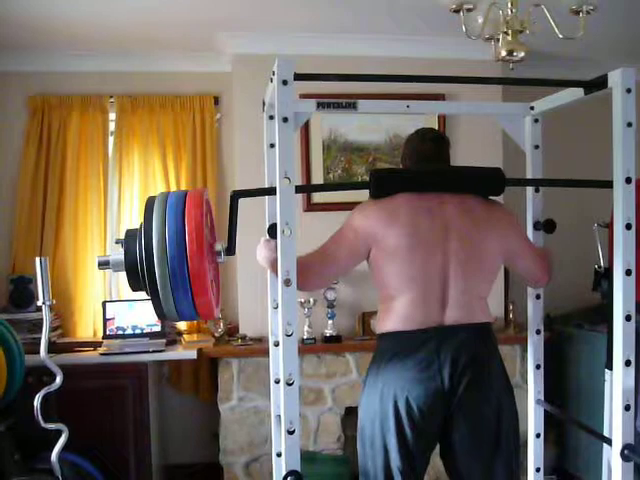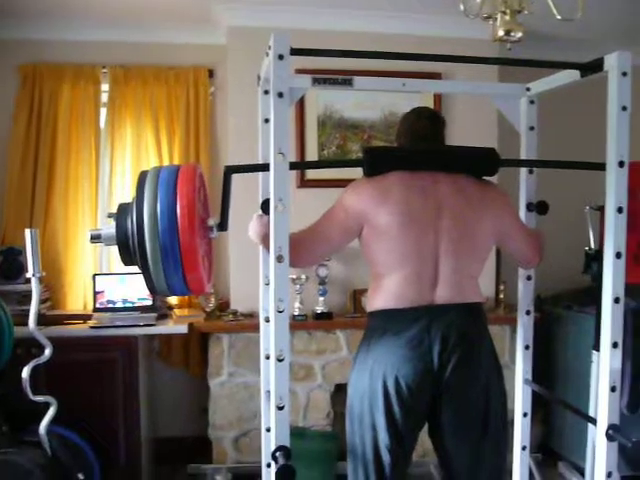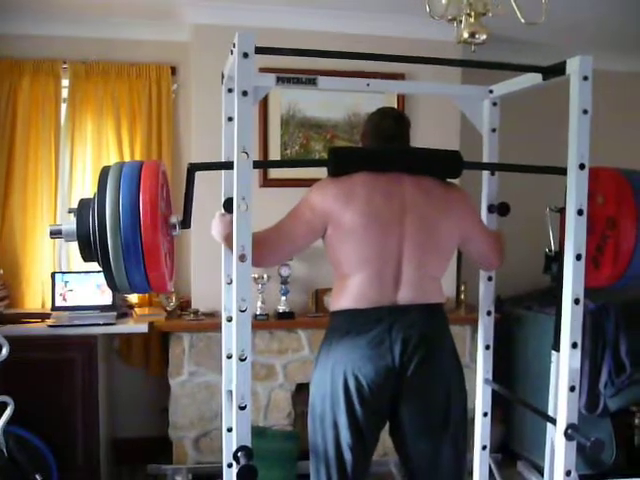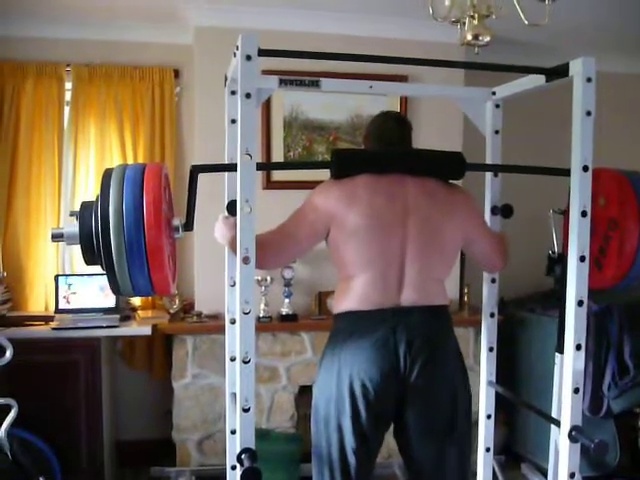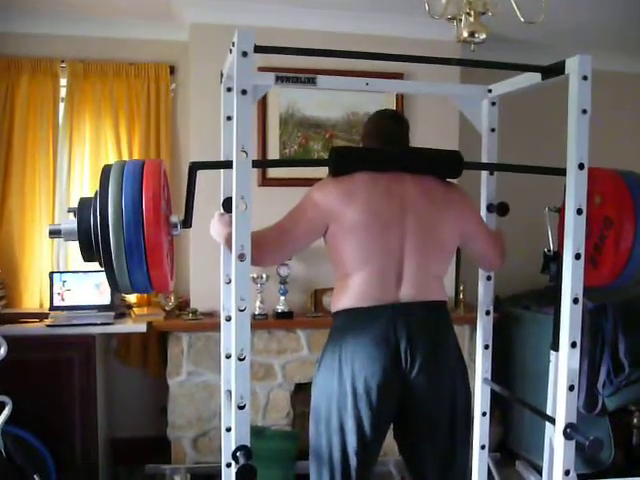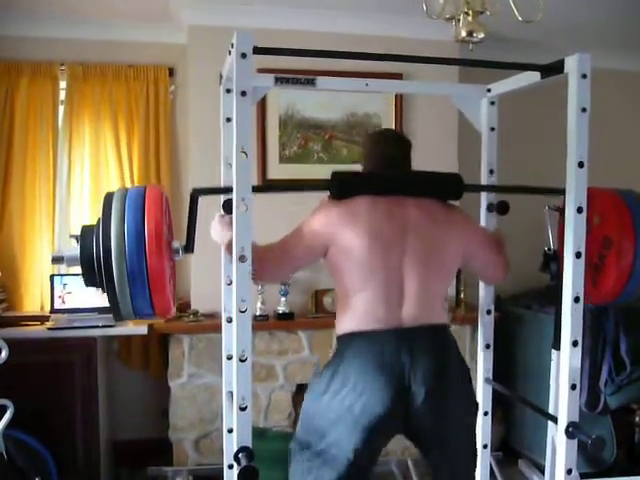
dt=0.7s
person 1, frame 1
left shoulder: (377, 215)
right shoulder: (493, 215)
left elbow: (308, 275)
right elbow: (540, 275)
left wrist: (271, 258)
right wrist: (544, 246)
left hip: (404, 360)
right hip: (477, 357)
person 1, frame 2
left shoulder: (369, 192)
right shoulder: (487, 195)
left elbow: (300, 252)
right elbow: (531, 256)
left wrist: (261, 234)
right wrist: (536, 226)
left hip: (393, 339)
right hip: (467, 336)
person 1, frame 3
left shoulder: (335, 192)
right shoulder: (450, 197)
left elbow: (264, 251)
right elbow: (492, 258)
left wrist: (225, 233)
right wrist: (497, 228)
left hip: (356, 338)
right hip: (429, 337)
person 1, frame 4
left shoulder: (338, 194)
right shoulder: (453, 198)
left elbow: (267, 253)
right elbow: (496, 260)
left wrist: (228, 235)
right wrist: (501, 228)
left hip: (360, 340)
right hip: (433, 339)
person 1, frame 5
left shoulder: (336, 192)
right shoulder: (450, 196)
left elbow: (264, 250)
right elbow: (494, 258)
left wrist: (224, 232)
right wrist: (495, 227)
left hip: (360, 339)
right hip: (432, 336)
person 1, frame 6
left shoulder: (338, 216)
right shoulder: (453, 219)
left elbow: (261, 268)
right elbow: (498, 273)
left wrist: (227, 236)
right wrist: (493, 241)
left hip: (364, 364)
right hip: (437, 362)
